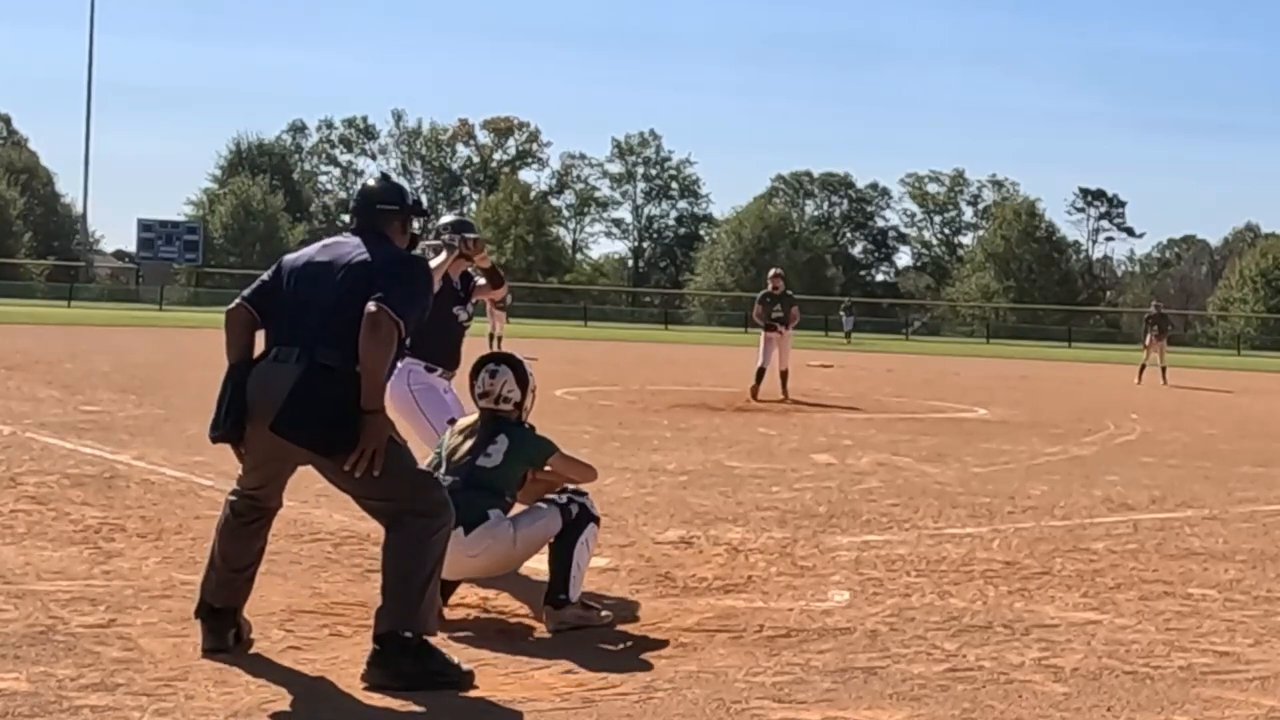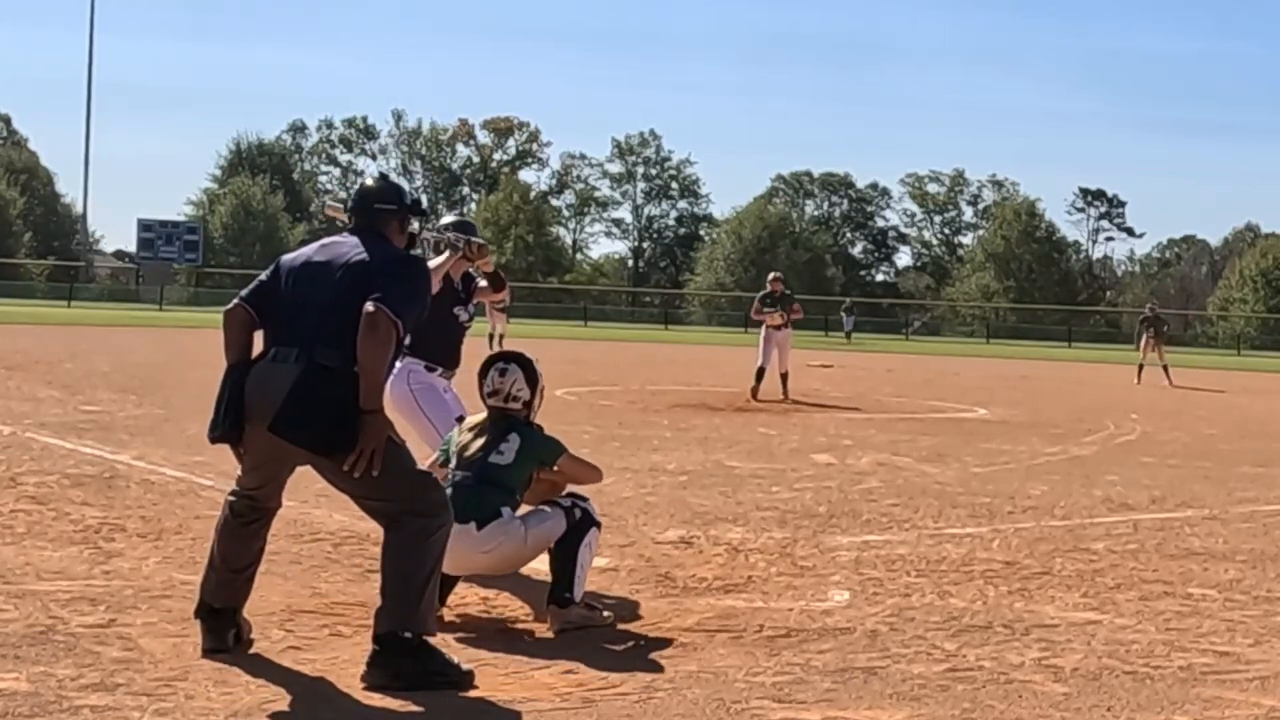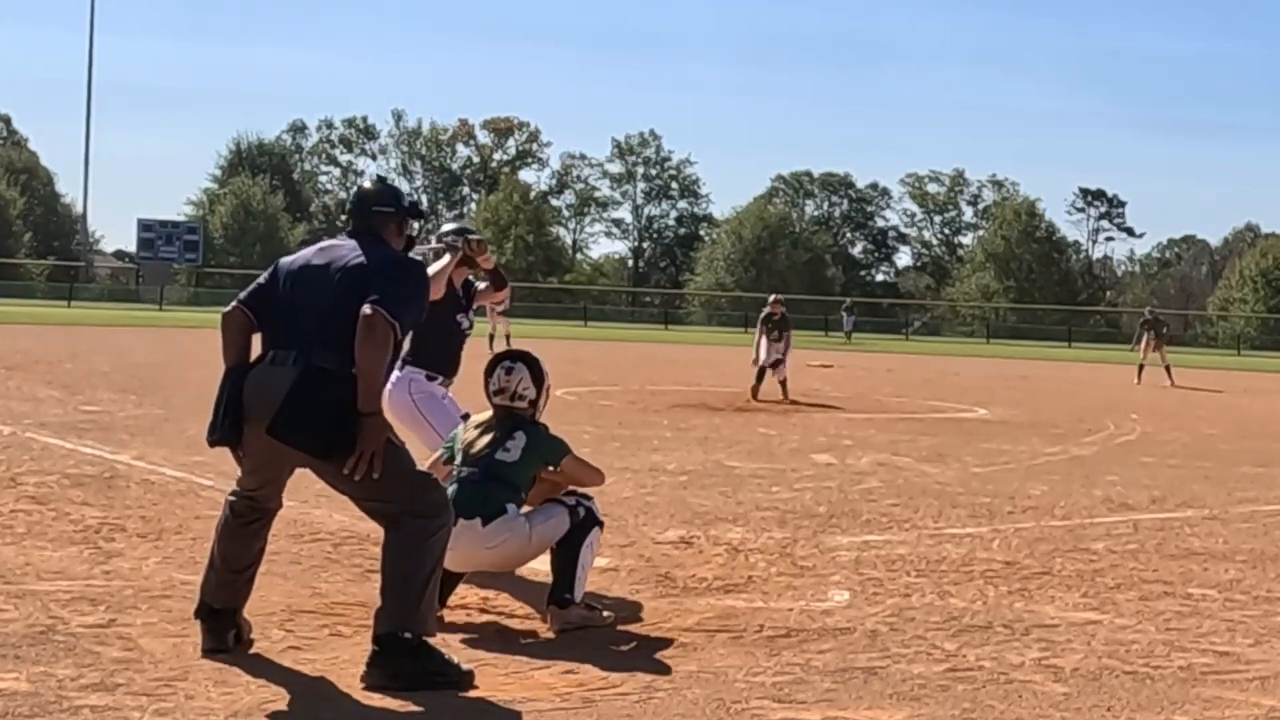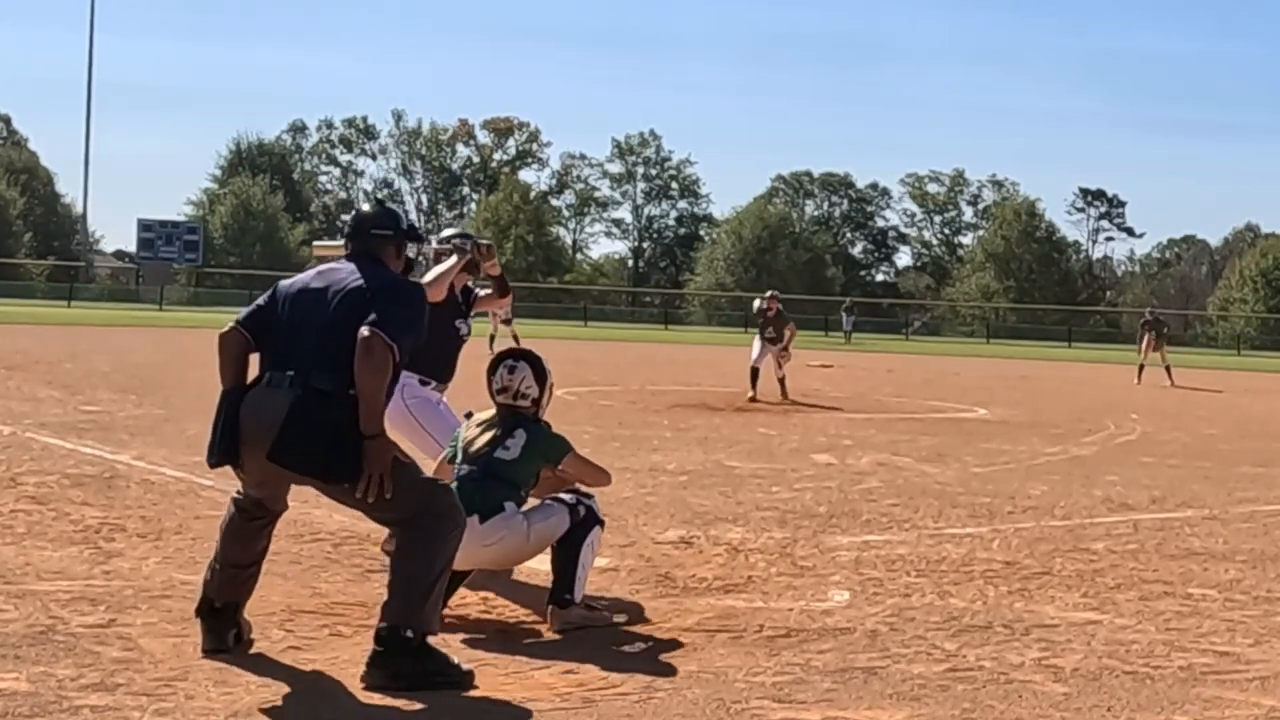
dt=0.2s
person 1, frame 1
left shoulder: (300, 257)
right shoulder: (404, 265)
left elbow: (238, 313)
right elbow: (378, 322)
left wrist: (245, 393)
right wrist: (373, 411)
left hip: (265, 398)
right hip: (327, 404)
left knee: (251, 501)
right knee: (424, 509)
left ankle: (219, 617)
right ankle: (399, 648)
person 1, frame 2
left shoulder: (297, 257)
right shoulder: (403, 265)
left elbow: (237, 314)
right elbow: (376, 322)
left wrist: (243, 392)
right wrist: (371, 411)
left hip: (263, 399)
right hip: (326, 404)
left knee: (251, 502)
right knee: (423, 510)
left ankle: (218, 617)
right ankle: (398, 648)
person 1, frame 3
left shoulder: (295, 260)
right shoulder: (401, 267)
left elbow: (235, 317)
right elbow: (373, 324)
left wrist: (241, 395)
right wrist: (369, 414)
left hip: (261, 403)
right hip: (323, 408)
left knee: (251, 502)
right knee: (423, 510)
left ankle: (219, 618)
right ankle: (398, 648)
person 1, frame 4
left shoulder: (295, 284)
right shoulder: (399, 290)
left elbow: (232, 337)
right elbow: (372, 346)
left wrist: (241, 417)
right wrist: (372, 436)
left hip: (257, 425)
right hip: (322, 427)
left knee: (256, 503)
right knee: (436, 512)
left ankle: (219, 617)
right ankle: (399, 647)
person 2, frame 1
left shoulder: (456, 431)
right shoulder: (522, 438)
right elbow: (588, 474)
right wrist: (538, 475)
right hip: (482, 549)
right knee: (578, 507)
right ankle: (563, 605)
person 2, frame 2
left shoulder: (463, 430)
right shoulder: (532, 438)
right elbow: (594, 475)
right wrist: (544, 475)
left hip: (445, 549)
right hip: (492, 546)
right knee: (579, 511)
right ankle: (566, 605)
person 2, frame 3
left shoulder: (468, 427)
right shoulder: (537, 437)
left elbow: (429, 478)
right elbow: (596, 478)
right wrist: (546, 475)
left hip: (449, 546)
right hip: (496, 542)
right knee: (582, 510)
right ankle: (566, 606)
person 2, frame 4
left shoulder: (471, 426)
right shoulder: (539, 435)
left elbow: (438, 479)
right elbow: (601, 477)
right wrist: (562, 478)
right hip: (495, 539)
right knee: (581, 507)
right ankle: (566, 606)
person 3, frame 1
left shoulder: (467, 282)
left elbow: (497, 289)
left wrist: (480, 256)
right wrist: (449, 252)
left hip: (441, 382)
right hip: (414, 379)
person 3, frame 2
left shoulder: (468, 283)
right shoulder: (437, 277)
left elbow: (499, 291)
left wrist: (484, 259)
right wrist: (452, 252)
left hip: (439, 382)
right hip: (414, 378)
person 3, frame 3
left shoulder: (467, 289)
right shoulder: (441, 283)
left elbow: (500, 290)
right elbow: (430, 288)
left wrist: (485, 256)
right wrist: (454, 253)
left hip: (436, 390)
right hip: (413, 388)
person 3, frame 4
left shoulder: (466, 295)
right shoulder: (439, 288)
left elbow: (503, 298)
right elbow: (431, 288)
left wrist: (491, 263)
right wrist: (459, 257)
left hip: (431, 394)
right hip: (408, 393)
